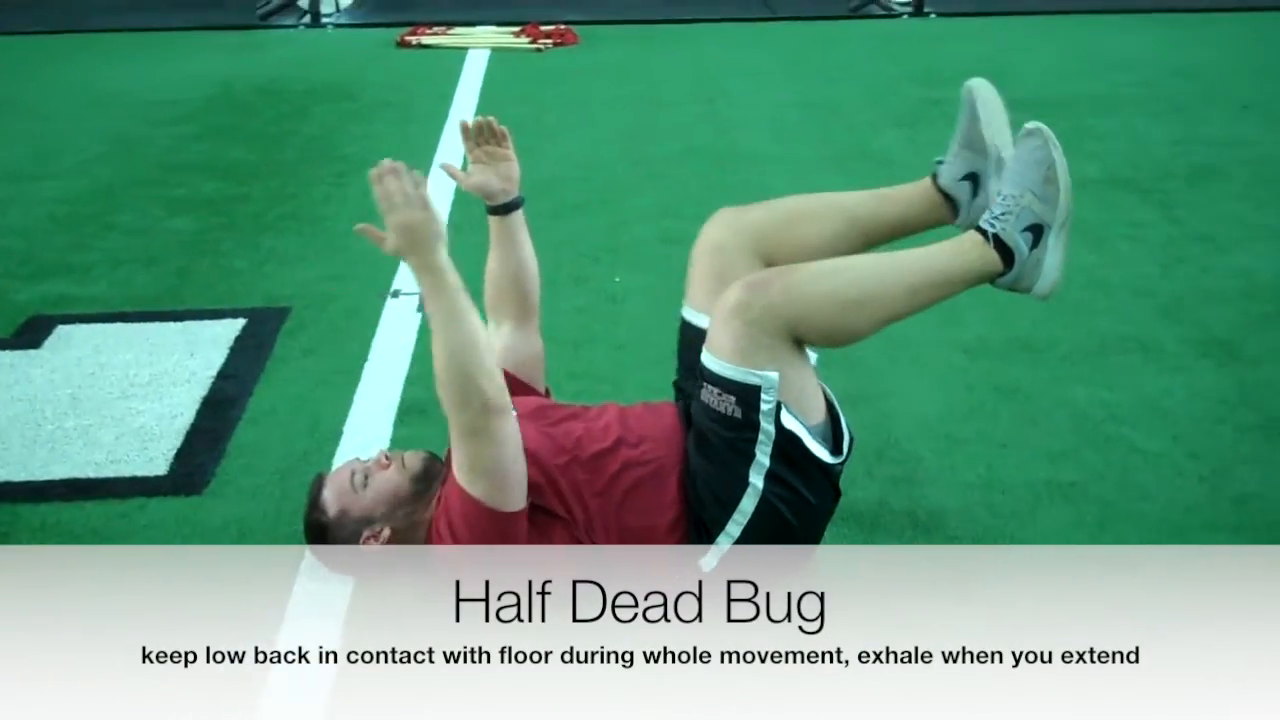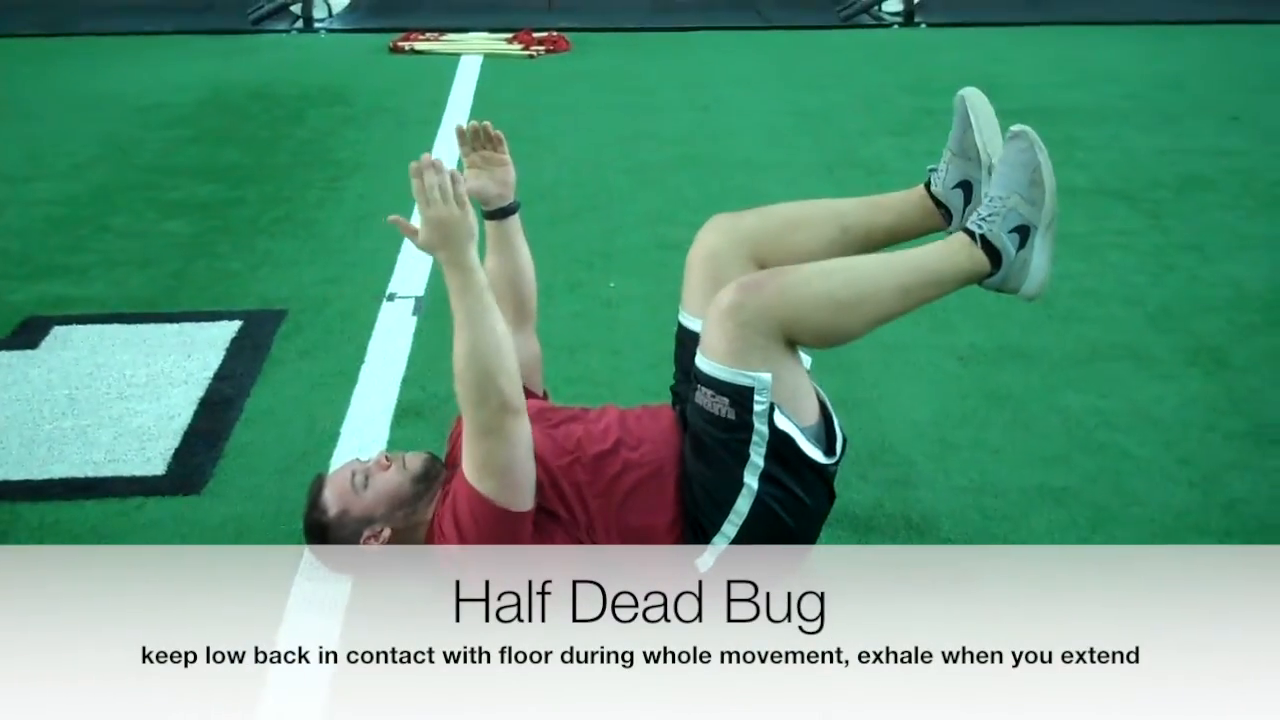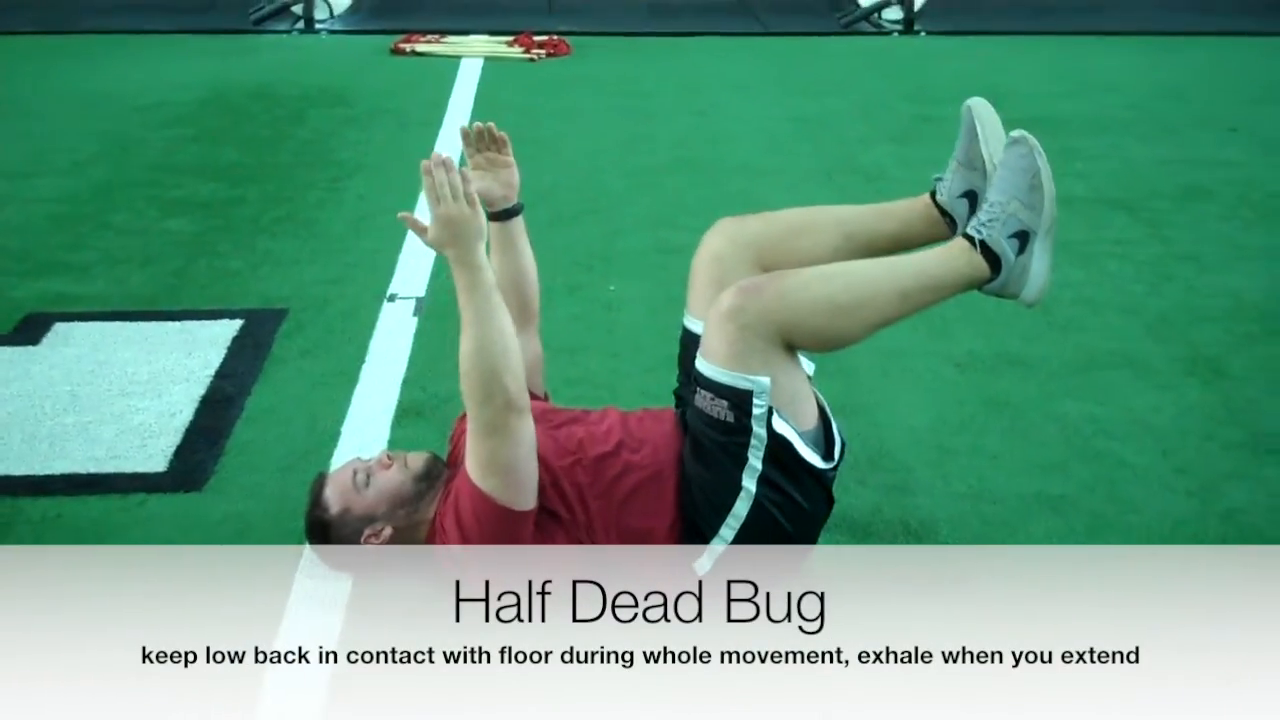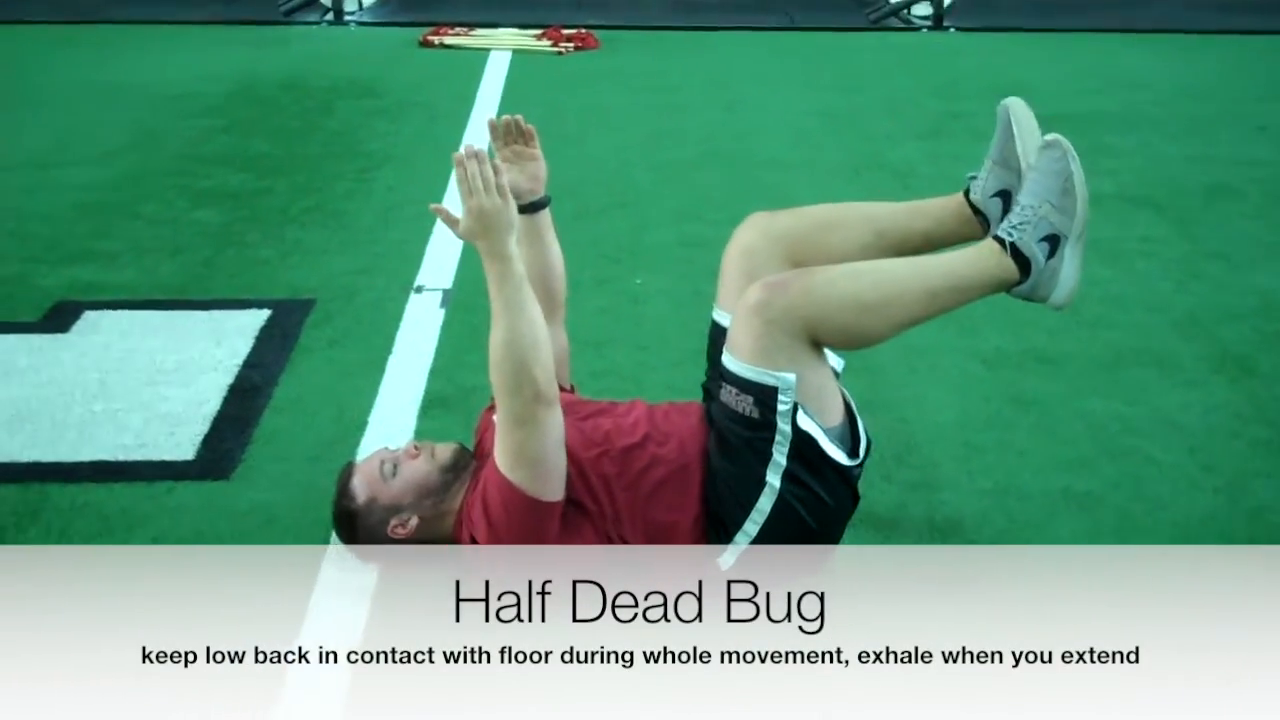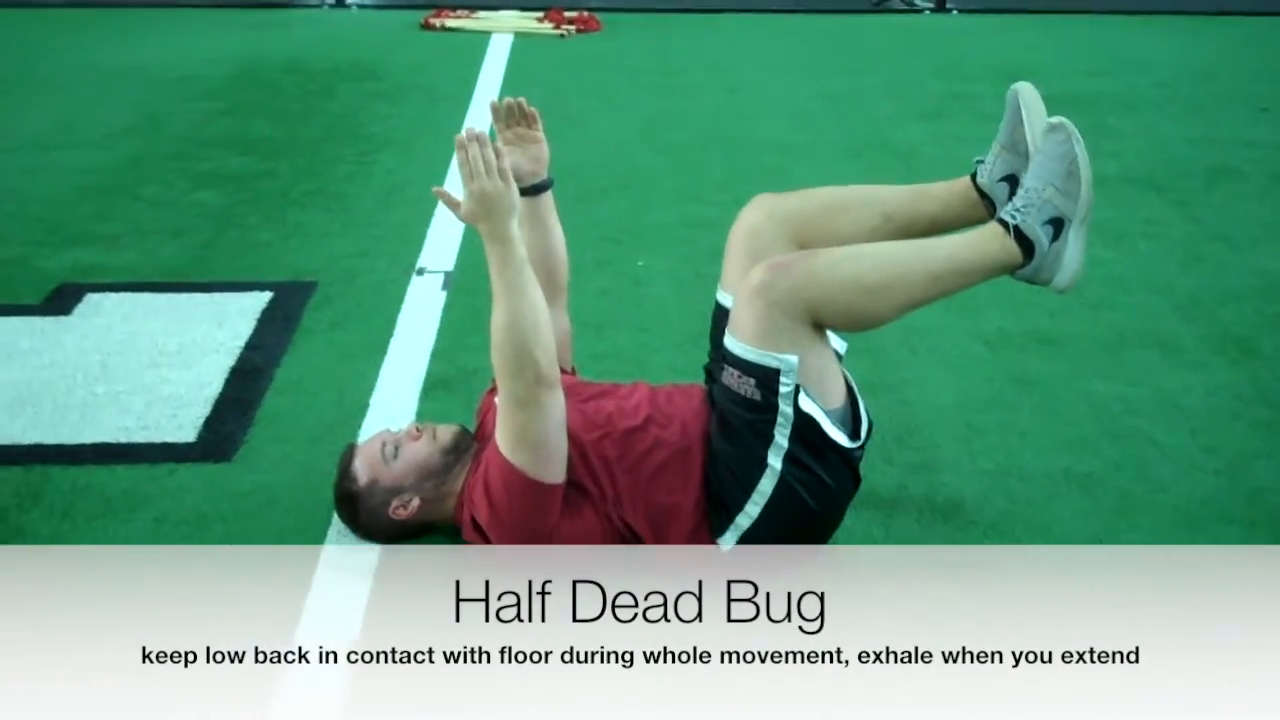
dt=0.2s
person 1, frame 1
left shoulder: (470, 453)
right shoulder: (467, 535)
left elbow: (516, 322)
right elbow: (483, 414)
left wrist: (503, 206)
right wrist: (428, 264)
left hip: (698, 441)
right hip: (737, 513)
left knee: (730, 234)
right knee: (758, 303)
left ankle: (953, 192)
right ankle: (1001, 248)
person 1, frame 2
left shoulder: (472, 454)
right shoulder: (471, 533)
left elbow: (514, 326)
right elbow: (500, 410)
left wrist: (500, 209)
right wrist: (456, 259)
left hip: (695, 443)
right hip: (732, 516)
left knee: (726, 240)
right knee: (750, 303)
left ankle: (943, 200)
right ankle: (989, 250)
person 1, frame 3
left shoulder: (471, 452)
right shoulder: (470, 531)
left elbow: (516, 325)
right elbow: (505, 409)
left wrist: (503, 212)
right wrist: (465, 258)
left hip: (697, 450)
right hip: (732, 518)
left knee: (732, 244)
right knee: (748, 306)
left ankle: (947, 211)
right ankle: (989, 253)
person 1, frame 4
left shoulder: (497, 444)
right shoulder: (498, 523)
left elbow: (543, 319)
right elbow: (534, 399)
left wrist: (531, 205)
right wrist: (497, 248)
left hip: (721, 444)
right hip: (757, 514)
left knee: (764, 238)
right knee: (774, 302)
left ankle: (982, 209)
right ankle: (1019, 257)
person 1, frame 5
left shoulder: (496, 425)
right shoulder: (500, 507)
left elbow: (545, 302)
right elbow: (535, 381)
left wrist: (532, 188)
right wrist: (498, 231)
left hip: (723, 425)
right hip: (759, 499)
left knee: (769, 220)
right knee: (778, 283)
left ankle: (989, 192)
right ankle: (1023, 240)
